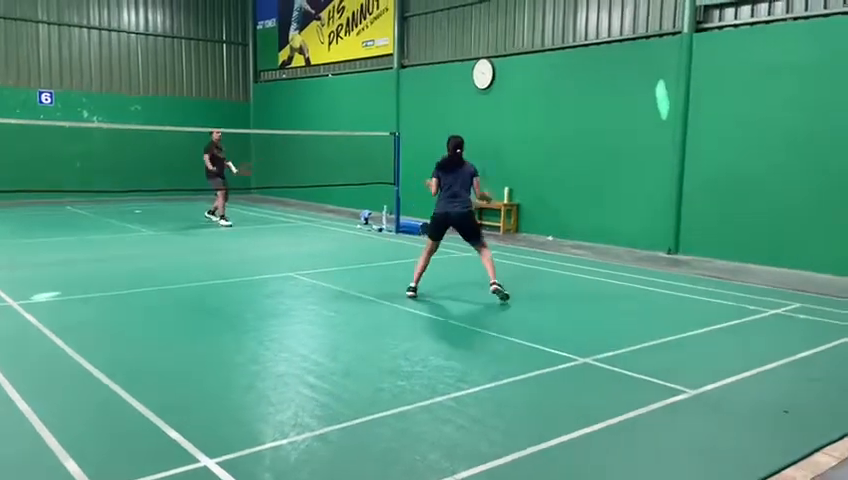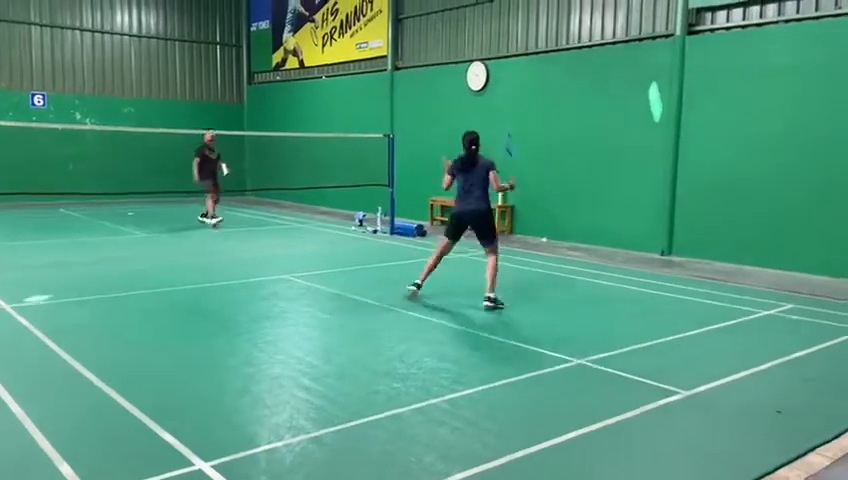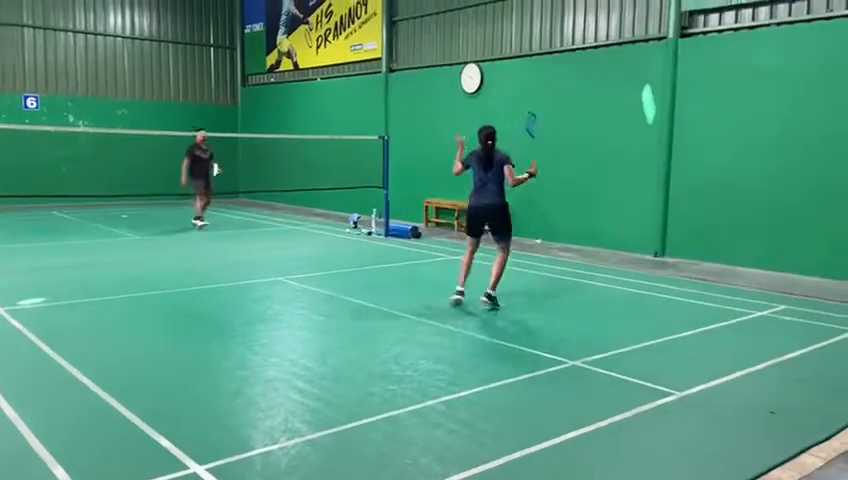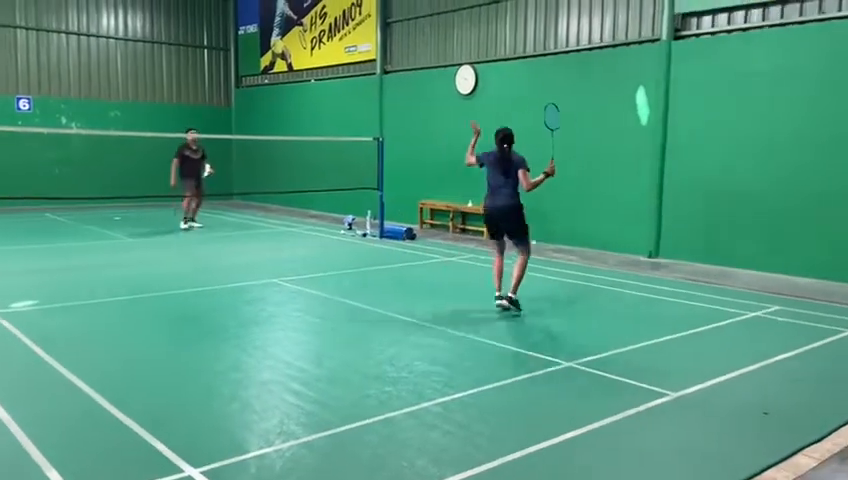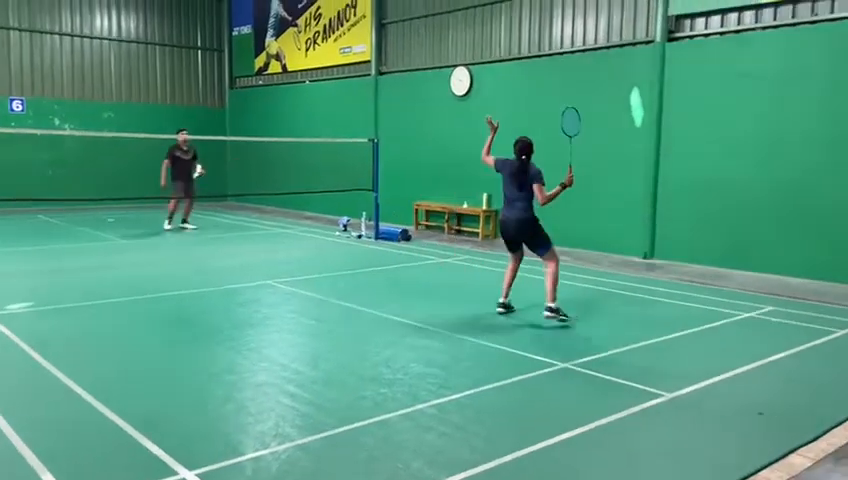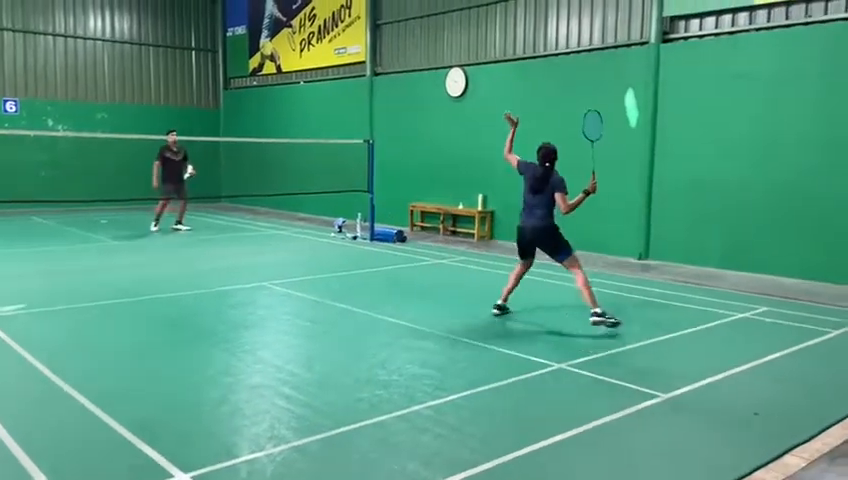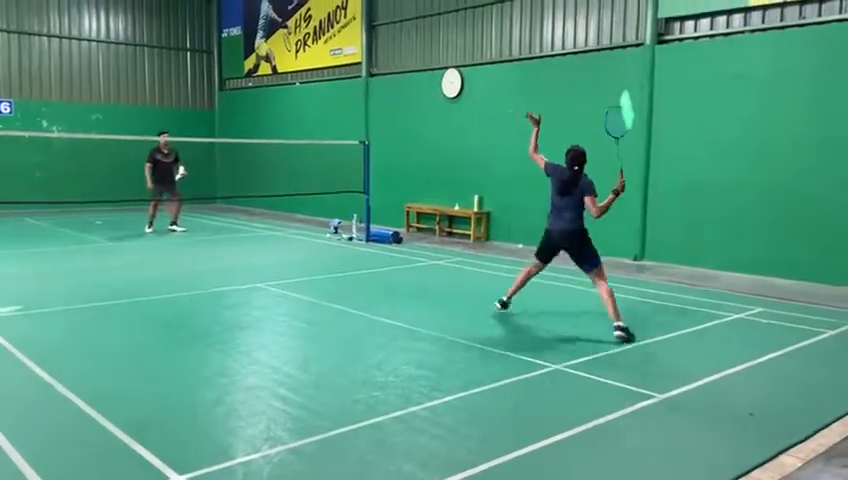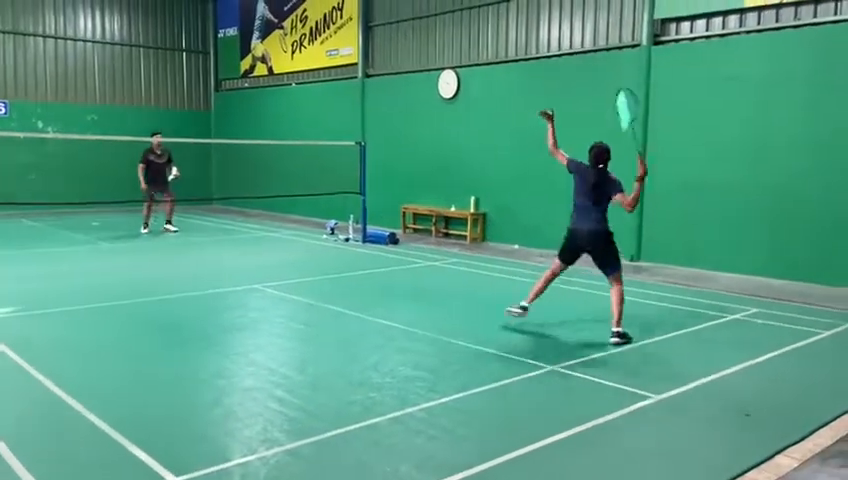
dt=0.1s
person 1, frame 1
left shoulder: (441, 165)
right shoulder: (470, 167)
left elbow: (434, 191)
right elbow: (479, 195)
left wrist: (430, 184)
right wrist: (489, 199)
left hip: (442, 214)
right hip: (463, 214)
left knee: (428, 251)
right knee: (483, 250)
left ankle: (412, 287)
right ankle: (494, 284)
person 1, frame 2
left shoulder: (457, 163)
right shoulder: (487, 163)
left elbow: (446, 186)
right elbow: (497, 187)
left wrist: (447, 169)
right wrist: (509, 186)
left hip: (459, 213)
right hip: (481, 212)
left knee: (441, 251)
right knee: (492, 254)
left ankle: (418, 283)
right ankle: (489, 296)
person 1, frame 3
left shoulder: (473, 155)
right shoulder: (503, 157)
left elbow: (456, 171)
right elbow: (513, 181)
left wrist: (460, 150)
right wrist: (529, 174)
left hip: (475, 208)
right hip: (496, 208)
left knee: (470, 250)
right knee: (503, 251)
left ankle: (459, 289)
right ankle: (490, 291)
person 1, frame 4
left shoulder: (488, 156)
right shoulder: (518, 160)
left elbow: (468, 160)
right elbow: (527, 186)
left wrist: (475, 137)
right wrist: (546, 174)
left hip: (490, 209)
right hip: (510, 210)
left knee: (499, 253)
right knee: (524, 254)
left ankle: (499, 295)
right ankle: (511, 296)
person 1, frame 5
left shoulder: (505, 165)
right shoulder: (534, 171)
left elbow: (484, 156)
right elbow: (542, 200)
left wrist: (492, 133)
right wrist: (563, 186)
left hip: (506, 223)
right hip: (525, 223)
left knee: (515, 260)
right knee: (552, 261)
left ankle: (503, 301)
right ankle: (551, 306)
person 1, frame 6
left shoulder: (528, 169)
right shoulder: (556, 179)
left elbow: (507, 154)
right elbow: (565, 209)
left wrist: (513, 129)
right wrist: (586, 192)
left hip: (524, 230)
right hip: (544, 230)
left knee: (523, 266)
right knee: (576, 269)
left ankle: (501, 303)
right ankle: (596, 312)
person 1, frame 7
left shoulder: (555, 172)
right shoulder: (586, 182)
left elbow: (533, 154)
right elbow: (596, 212)
left wrist: (536, 127)
right wrist: (616, 192)
left hip: (553, 232)
right hip: (575, 235)
left knee: (534, 268)
right knee: (601, 279)
left ankle: (505, 299)
right ankle: (618, 325)
person 1, frame 8
left shoulder: (579, 169)
right shoulder: (611, 182)
left elbow: (553, 149)
right elbow: (630, 206)
left wrist: (550, 123)
right wrist: (640, 179)
left hip: (576, 233)
right hip: (599, 236)
left knee: (553, 272)
right knee: (616, 284)
left ankle: (525, 304)
right ankle: (617, 330)
